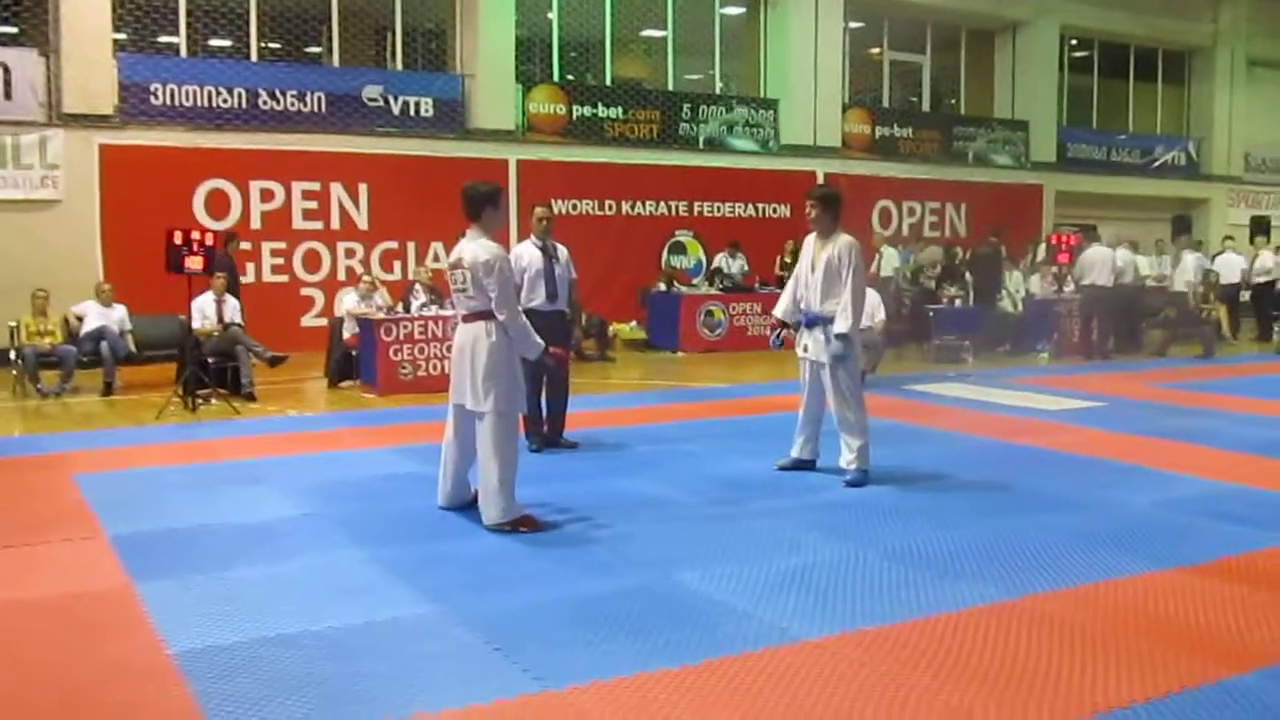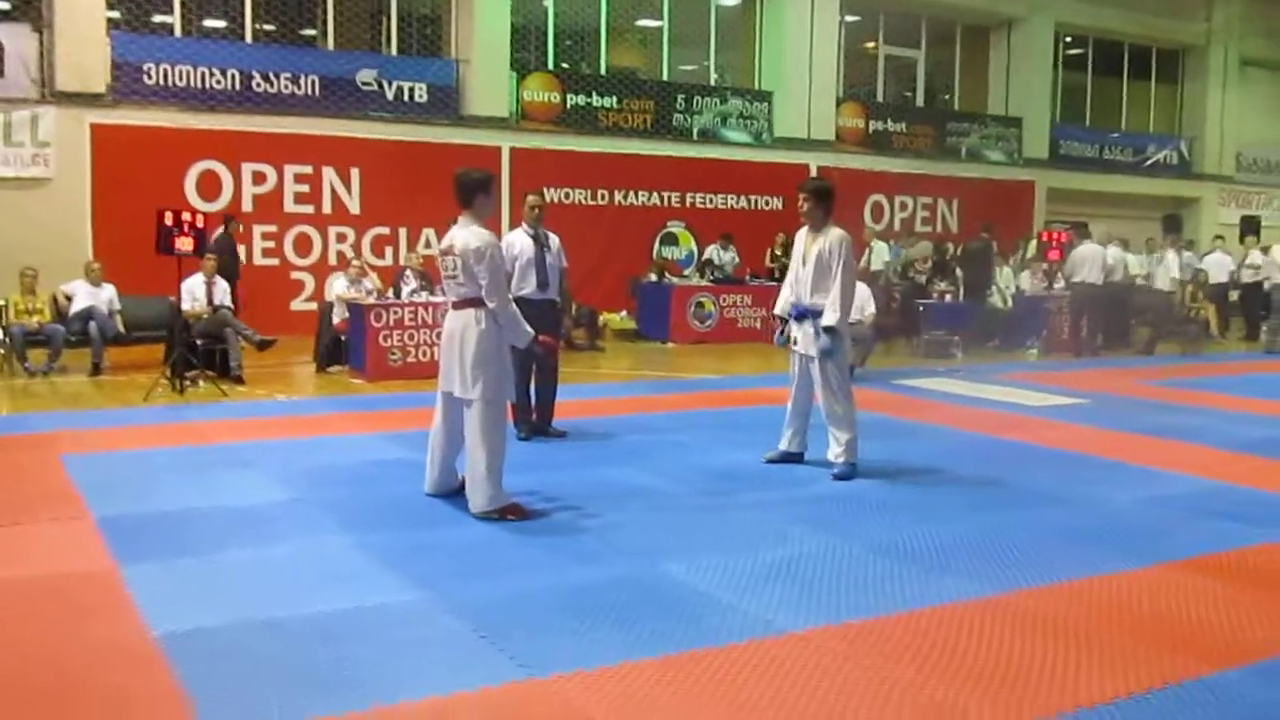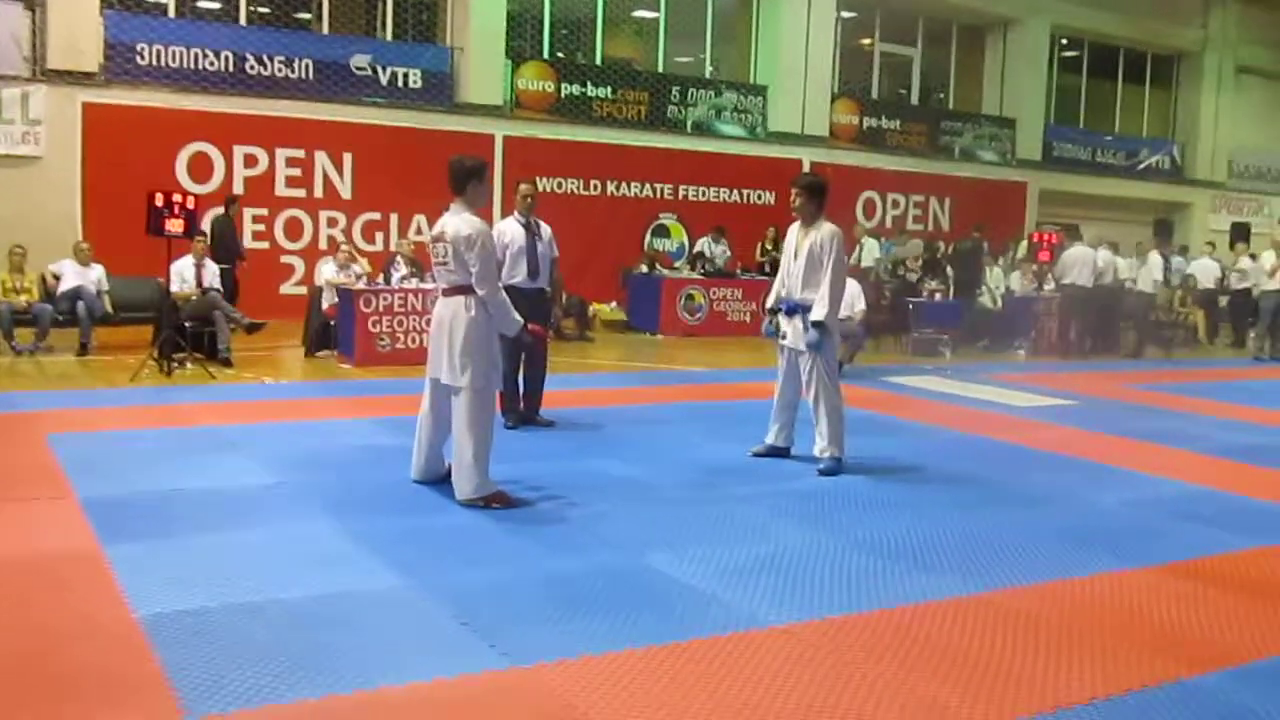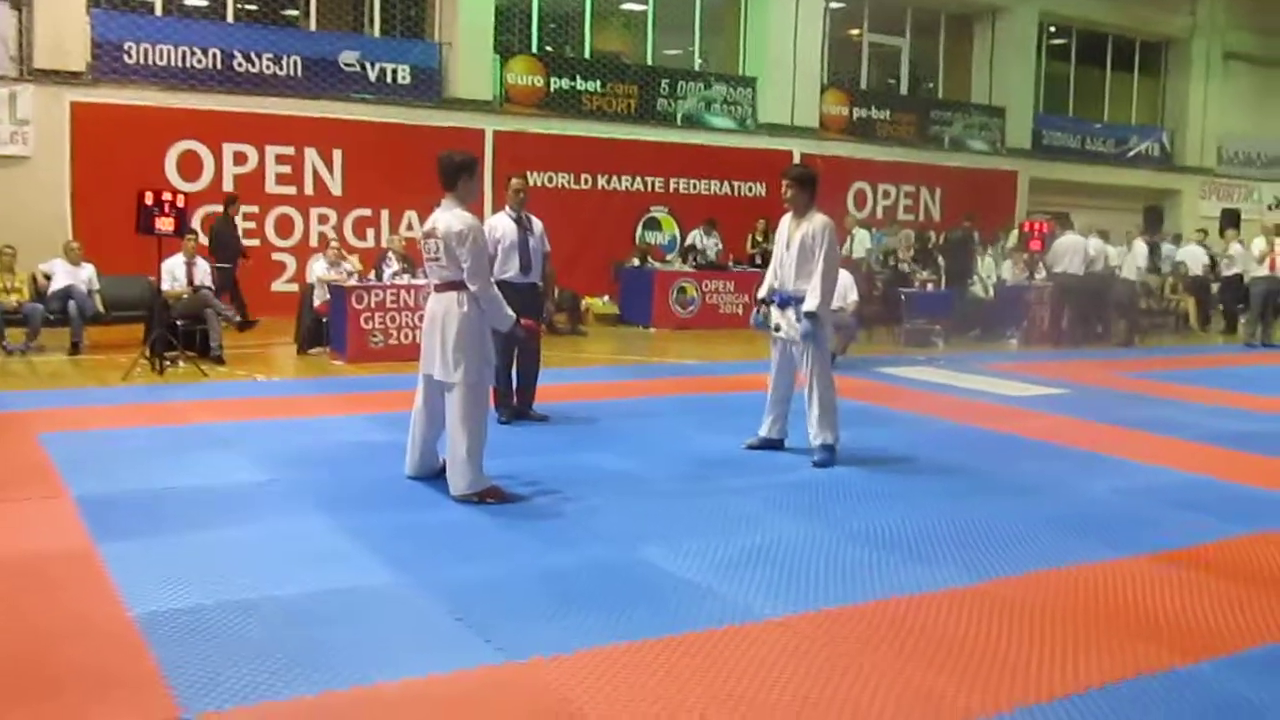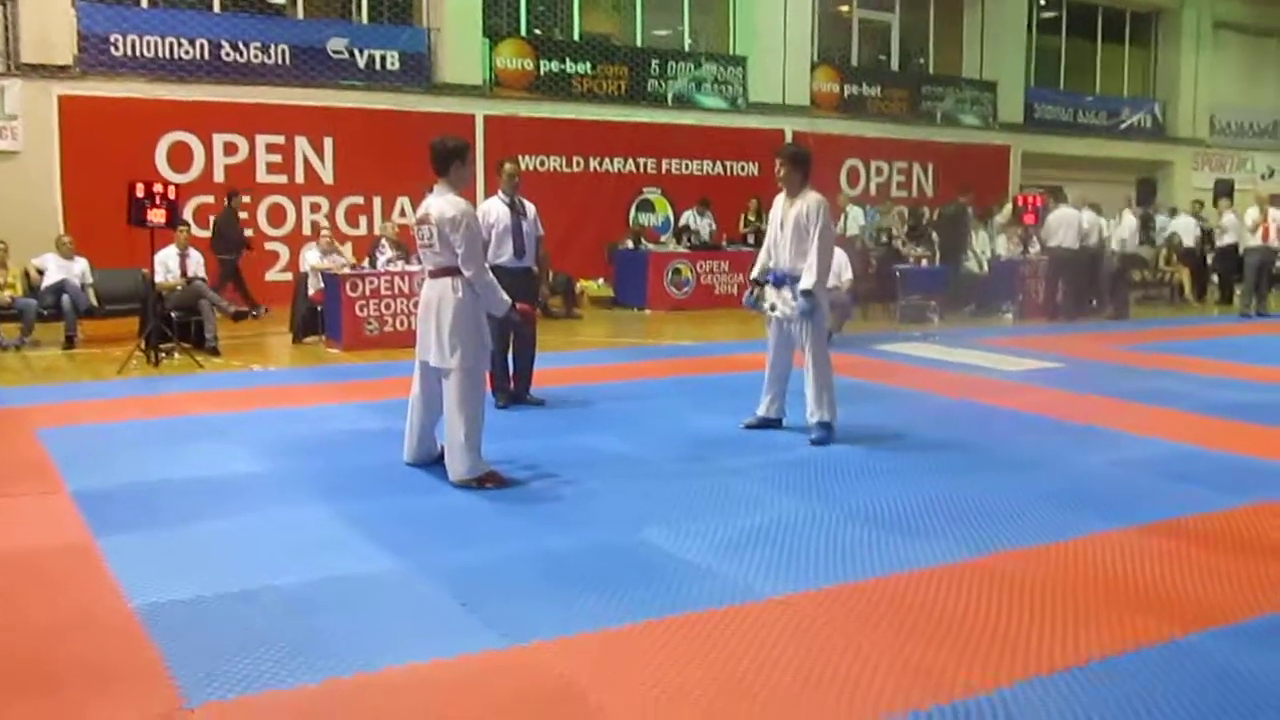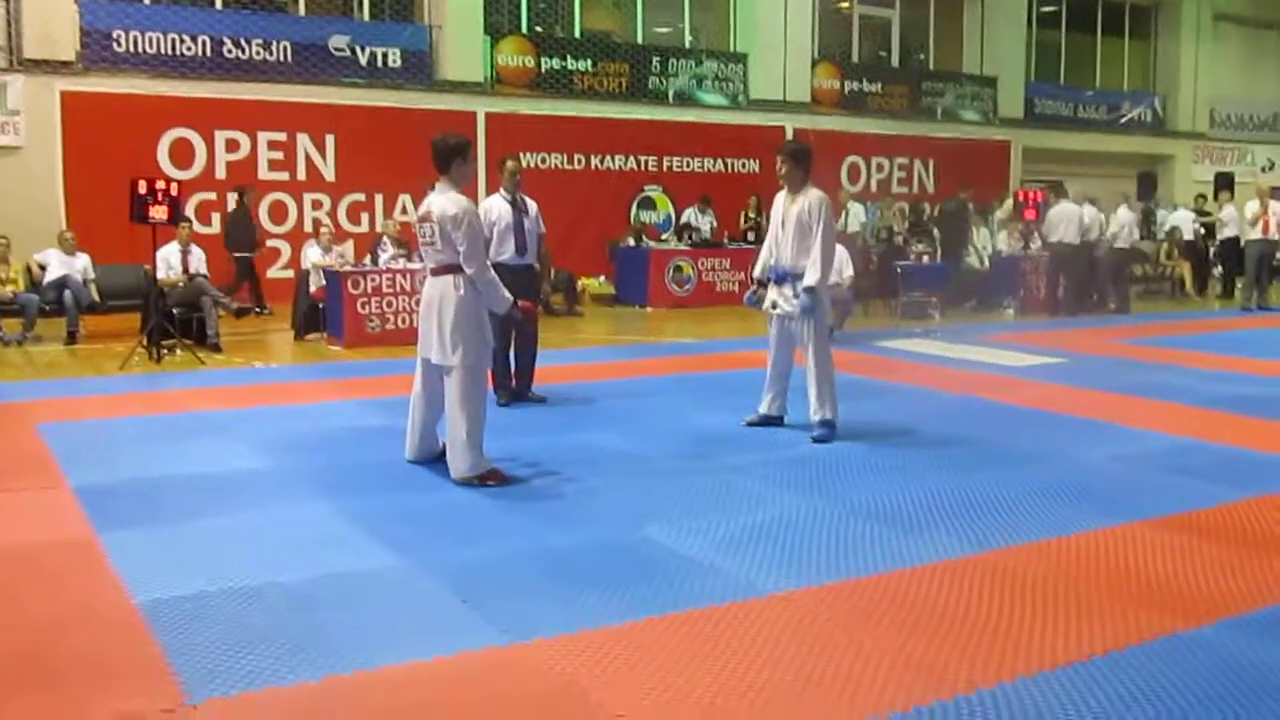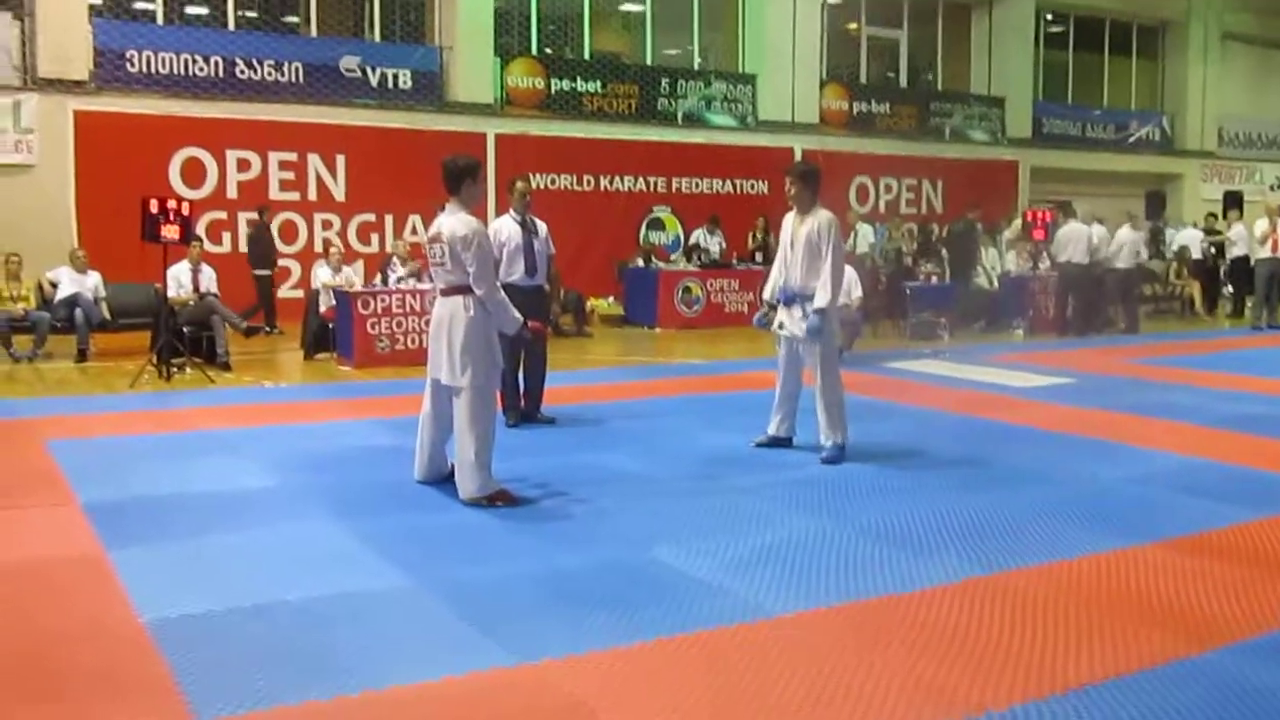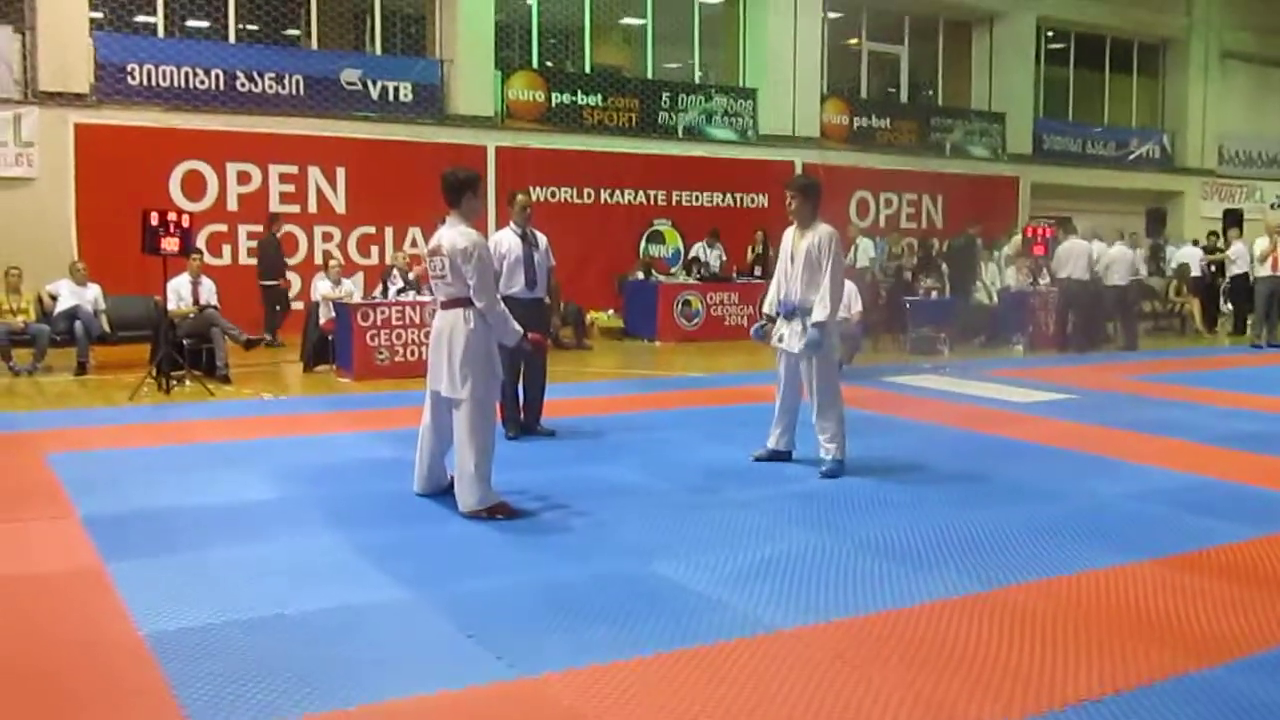
dt=0.1s
person 1, frame 1
left shoulder: (457, 252)
right shoulder: (492, 253)
right elbow: (508, 311)
right wrist: (540, 350)
left hip: (466, 337)
right hip: (491, 341)
left knee: (463, 419)
right knee: (496, 425)
left ankle: (454, 491)
right ankle: (500, 511)
person 1, frame 2
left shoulder: (449, 238)
right shoulder: (484, 241)
right elbow: (498, 300)
right wrist: (530, 338)
left hip: (456, 324)
right hip: (482, 329)
left knee: (452, 406)
right knee: (485, 413)
left ankle: (442, 479)
right ankle: (487, 499)
person 1, frame 3
left shoulder: (441, 225)
right shoulder: (475, 229)
right elbow: (488, 287)
right wrist: (519, 327)
left hip: (446, 311)
right hip: (471, 317)
left knee: (439, 393)
right knee: (473, 401)
left ankle: (428, 465)
right ankle: (473, 487)
person 1, frame 4
left shoulder: (433, 221)
right shoulder: (466, 224)
right elbow: (480, 283)
right wrist: (511, 322)
left hip: (437, 307)
right hip: (463, 313)
left knee: (433, 389)
right knee: (466, 396)
left ankle: (422, 461)
right ankle: (467, 481)
person 1, frame 5
left shoulder: (425, 207)
right shoulder: (459, 209)
right elbow: (474, 268)
right wrist: (506, 307)
left hip: (432, 293)
right hip: (458, 298)
left knee: (429, 376)
right knee: (463, 382)
left ankle: (420, 448)
right ankle: (466, 467)
person 1, frame 6
left shoulder: (427, 205)
right shoulder: (461, 207)
right elbow: (476, 266)
right wrist: (508, 304)
left hip: (434, 291)
right hip: (459, 296)
left knee: (431, 373)
right knee: (465, 379)
left ankle: (422, 445)
right ankle: (468, 464)
person 1, frame 7
left shoulder: (437, 226)
right shoulder: (470, 228)
right elbow: (486, 286)
right wrist: (518, 324)
left hip: (444, 311)
right hip: (469, 317)
left knee: (440, 394)
right knee: (474, 400)
left ankle: (430, 465)
right ankle: (477, 485)
person 1, frame 8
left shoulder: (437, 238)
right shoulder: (471, 241)
right elbow: (486, 299)
right wrist: (518, 336)
left hip: (444, 324)
right hip: (469, 329)
left knee: (440, 407)
right knee: (474, 412)
left ankle: (430, 478)
right ankle: (476, 498)
person 2, frame 1
left shoulder: (847, 245)
right shoulder: (809, 242)
left elbow: (853, 294)
right elbow: (797, 283)
left wrist: (843, 336)
right wrist: (781, 319)
left hip: (834, 334)
right hip: (810, 332)
left knee: (846, 401)
right knee: (810, 398)
left ankle: (856, 464)
right ankle: (804, 454)
person 2, frame 2
left shoulder: (838, 239)
right shoulder: (801, 236)
left elbow: (842, 288)
left wrist: (831, 330)
right wrist: (782, 318)
left hip: (824, 327)
right hip: (800, 325)
left knee: (834, 394)
right knee: (799, 390)
left ankle: (845, 458)
right ankle: (792, 446)
person 2, frame 3
left shoulder: (830, 235)
right shoulder: (793, 230)
left elbow: (832, 283)
left wrist: (819, 324)
right wrist: (772, 311)
left hip: (812, 322)
right hip: (789, 319)
left knee: (822, 389)
right knee: (785, 385)
left ankle: (831, 452)
right ankle: (779, 440)
person 2, frame 4
left shoulder: (822, 225)
right shoulder: (784, 222)
left elbow: (825, 273)
left wrist: (811, 314)
right wrist: (763, 300)
left hip: (807, 312)
right hip: (781, 310)
left knee: (816, 378)
right knee: (779, 376)
left ankle: (824, 443)
right ankle: (772, 433)
person 2, frame 5
left shoulder: (816, 203)
right shoulder: (779, 201)
left elbow: (820, 251)
left wrist: (808, 292)
right wrist: (757, 281)
left hip: (802, 291)
right hip: (777, 289)
left knee: (813, 356)
right knee: (776, 355)
left ankle: (822, 420)
right ankle: (770, 412)
person 2, frame 6
left shoulder: (817, 200)
right shoulder: (779, 199)
left elbow: (823, 248)
left wrist: (811, 289)
right wrist: (759, 281)
left hip: (804, 288)
right hip: (778, 287)
left knee: (815, 354)
right knee: (778, 353)
left ankle: (824, 418)
right ankle: (772, 409)
person 2, frame 7
left shoulder: (826, 221)
right shoulder: (788, 220)
left elbow: (832, 269)
left wrist: (821, 311)
right wrist: (769, 303)
left hip: (813, 310)
right hip: (787, 309)
left knee: (824, 376)
right knee: (786, 374)
left ankle: (834, 441)
right ankle: (781, 431)
person 2, frame 8
left shoulder: (827, 235)
right shoulder: (788, 234)
left elbow: (832, 284)
left wrist: (820, 324)
right wrist: (768, 316)
left hip: (812, 324)
right hip: (788, 323)
left knee: (823, 391)
right knee: (786, 388)
left ankle: (833, 454)
right ankle: (780, 445)
person 3, frame 1
left shoulder: (562, 251)
right shoulder: (520, 252)
left elbow: (571, 289)
right elbow: (513, 290)
left wrist: (574, 323)
left hip: (558, 319)
right hip: (532, 319)
left knee: (559, 379)
right knee: (532, 380)
left ankle: (555, 433)
right ankle: (535, 435)
person 3, frame 2
left shoulder: (553, 240)
right shoulder: (512, 240)
left elbow: (562, 278)
right elbow: (504, 278)
left wrist: (565, 312)
left hip: (549, 308)
right hip: (523, 307)
left knee: (548, 367)
right knee: (521, 368)
left ankle: (543, 422)
right ankle: (523, 423)
person 3, frame 3
left shoulder: (545, 230)
right shoulder: (503, 228)
left elbow: (553, 268)
right elbow: (494, 267)
left wrist: (556, 301)
left hip: (539, 297)
right hip: (513, 295)
left knee: (537, 357)
right knee: (510, 357)
left ankle: (531, 411)
right ankle: (511, 412)
person 3, frame 4
left shoulder: (536, 224)
right shoulder: (494, 223)
left elbow: (545, 262)
right elbow: (486, 262)
left wrist: (548, 296)
left hip: (531, 291)
right hip: (505, 291)
left knee: (531, 351)
right knee: (503, 353)
left ankle: (525, 405)
right ankle: (504, 407)
person 3, frame 5
left shoulder: (529, 208)
right shoulder: (487, 208)
left elbow: (539, 246)
right elbow: (480, 247)
left wrist: (543, 281)
left hip: (525, 276)
right hip: (499, 276)
left knee: (526, 336)
right knee: (498, 337)
left ankle: (521, 390)
right ankle: (501, 392)
person 3, frame 6
left shoulder: (531, 205)
right shoulder: (489, 206)
left elbow: (541, 244)
right elbow: (482, 245)
left wrist: (545, 277)
left hip: (527, 273)
right hip: (502, 273)
left knee: (528, 334)
right knee: (500, 335)
left ankle: (523, 387)
right ankle: (503, 389)
person 3, frame 7
left shoulder: (541, 227)
right shoulder: (499, 227)
left elbow: (550, 264)
right elbow: (492, 265)
left wrist: (554, 298)
left hip: (537, 294)
right hip: (512, 294)
left knee: (537, 354)
right knee: (510, 356)
left ankle: (532, 408)
right ankle: (512, 410)
person 3, frame 8
left shoulder: (541, 239)
right shoulder: (499, 239)
left elbow: (550, 277)
right elbow: (492, 278)
left wrist: (555, 310)
left hip: (537, 306)
right hip: (511, 306)
left knee: (537, 367)
right knee: (509, 368)
left ankle: (532, 420)
right ankle: (511, 422)
